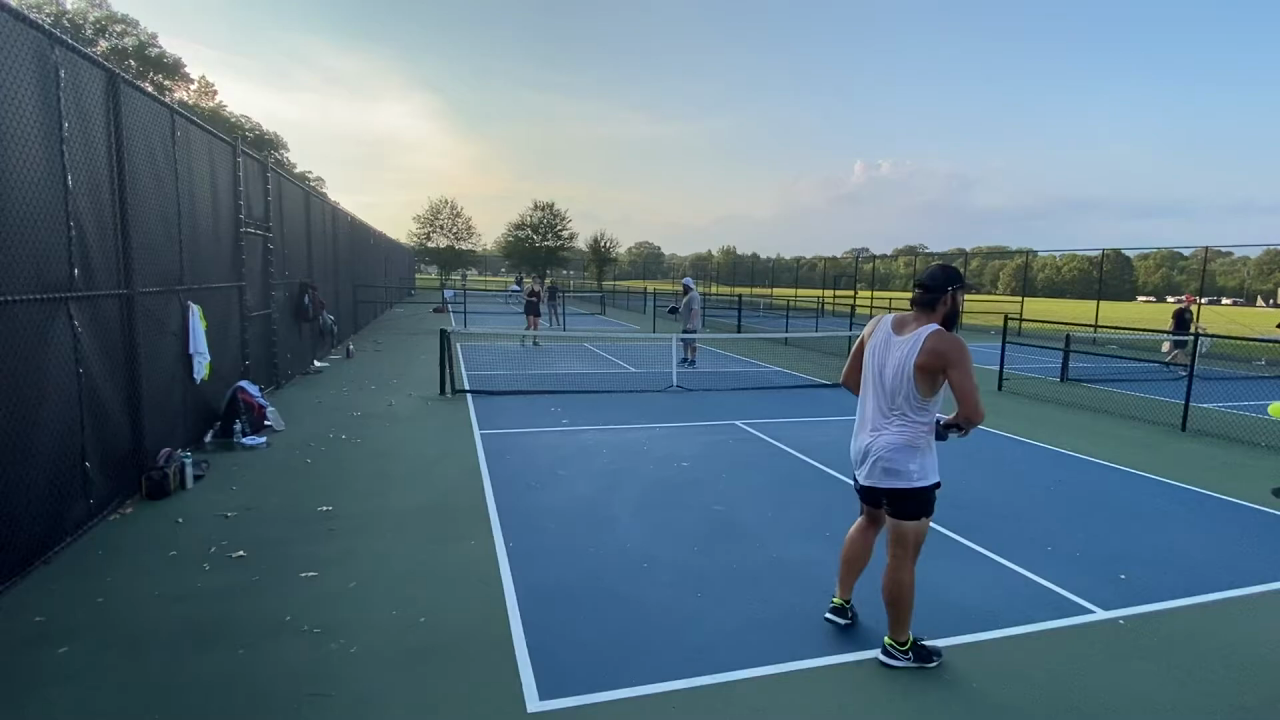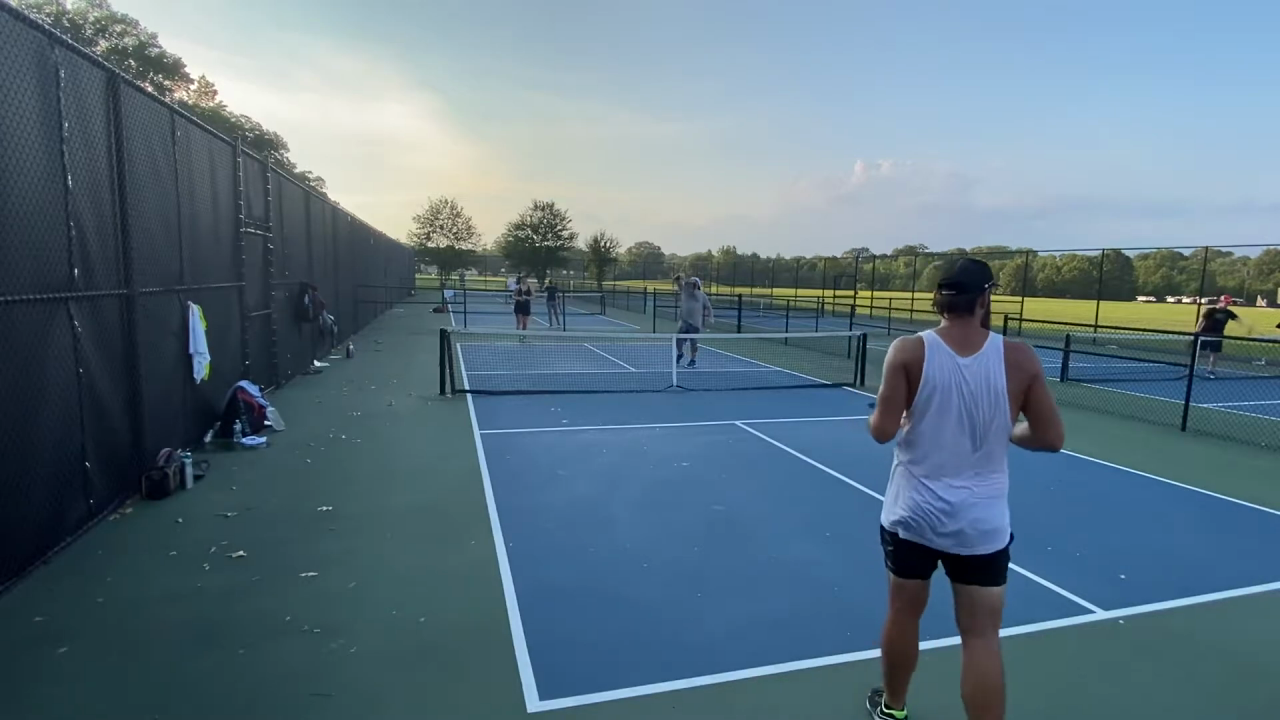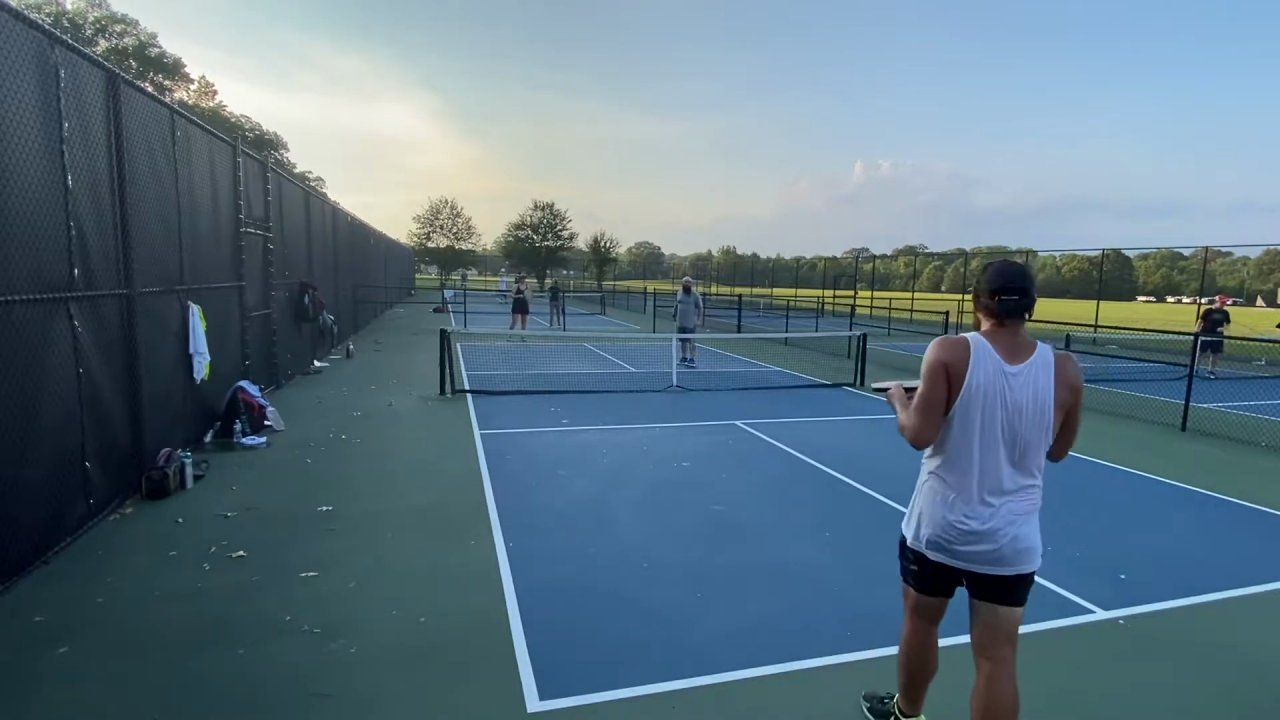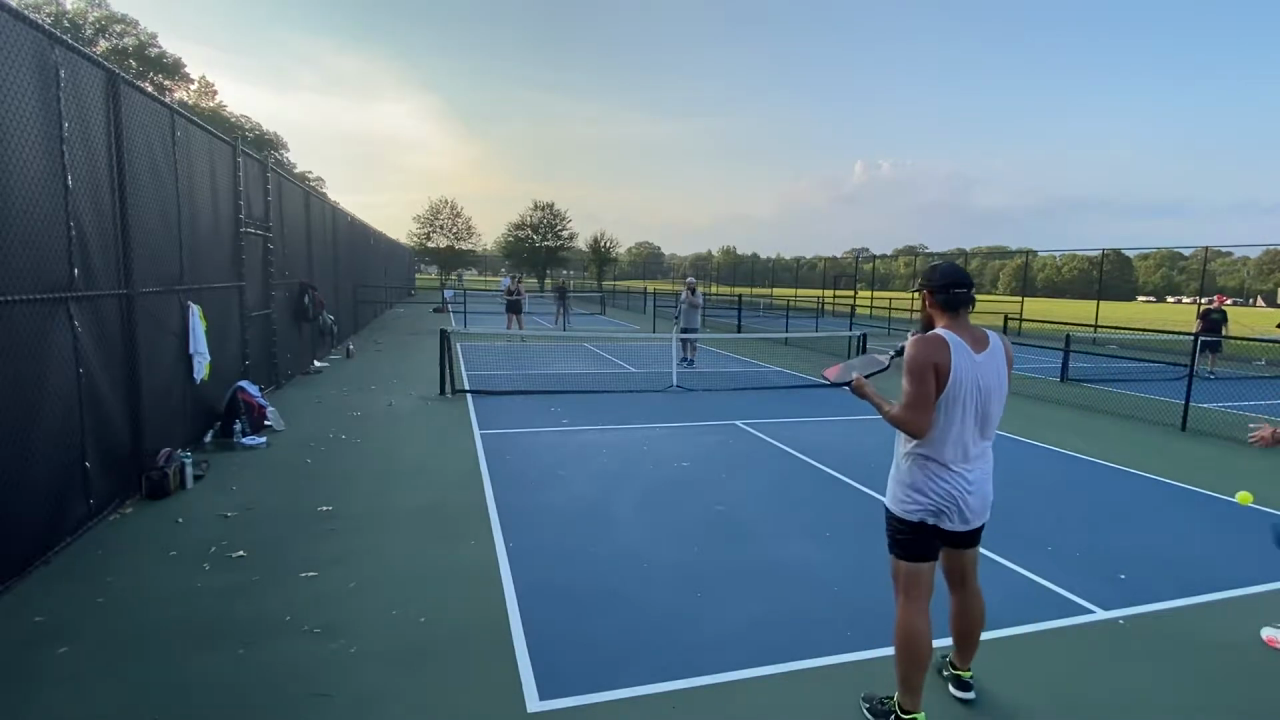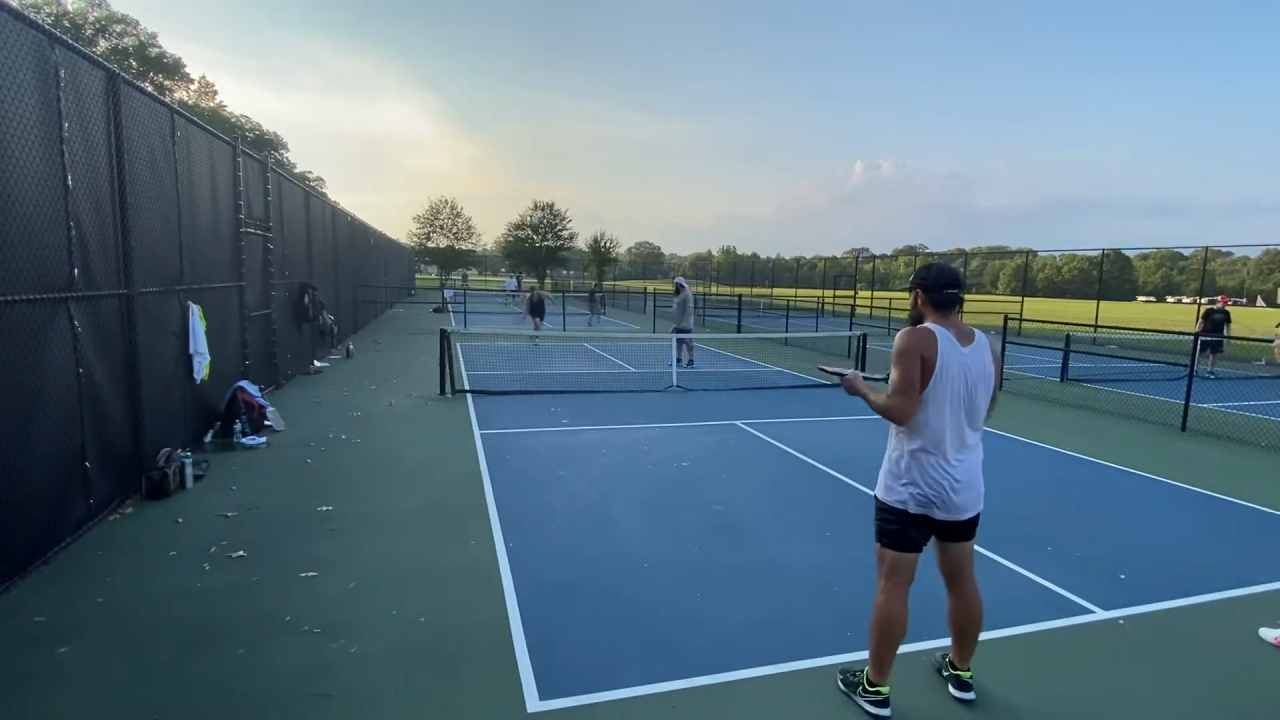
dt=1s
person 1, frame 1
left shoulder: (877, 326)
right shoulder: (946, 346)
left elbow: (849, 379)
right elbow: (974, 413)
right wrist: (957, 421)
left hip: (866, 450)
right hip: (907, 462)
left knee: (868, 520)
right knee: (902, 554)
left ankle: (840, 602)
right ankle: (898, 644)
person 1, frame 2
left shoulder: (908, 351)
right shoulder: (1020, 358)
left elbow: (882, 430)
right elbow: (1050, 439)
left hip: (912, 513)
right hip: (982, 521)
left knee: (904, 612)
right knee: (980, 637)
person 1, frame 3
left shoulder: (949, 352)
right shoulder: (1064, 369)
left elbow: (920, 435)
right elbow: (1057, 449)
left wrist: (900, 402)
left hip: (939, 527)
right hip: (1012, 539)
left knee: (920, 624)
right knee: (997, 658)
person 1, frame 4
left shoulder: (926, 348)
right shoulder: (1001, 347)
left elbow: (916, 424)
left wrist: (869, 393)
left hip: (919, 495)
right hip: (973, 493)
left knee: (912, 600)
right knee: (965, 584)
right ankle: (961, 671)
person 1, frame 5
left shoulder: (915, 340)
right shoulder: (987, 348)
left elbow: (900, 412)
left wrist: (862, 388)
left hip: (911, 486)
right hip: (965, 487)
left knee: (894, 585)
right knee: (962, 581)
right ankle: (961, 671)
